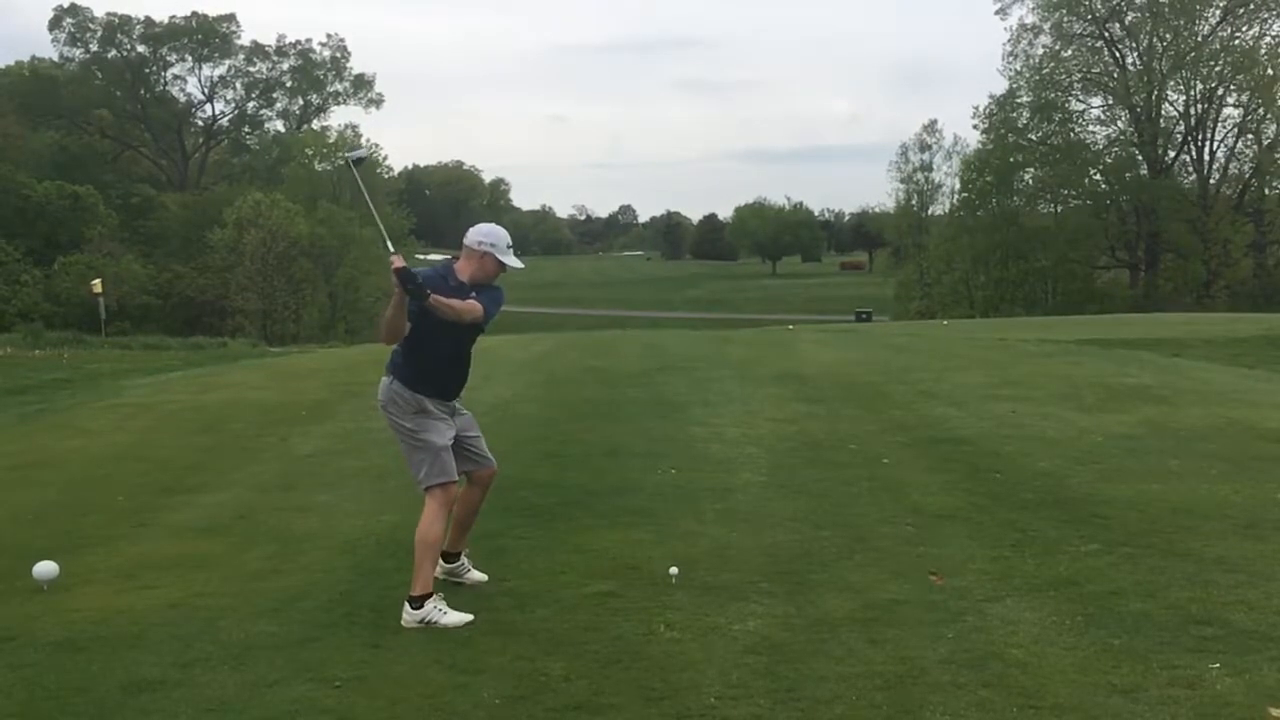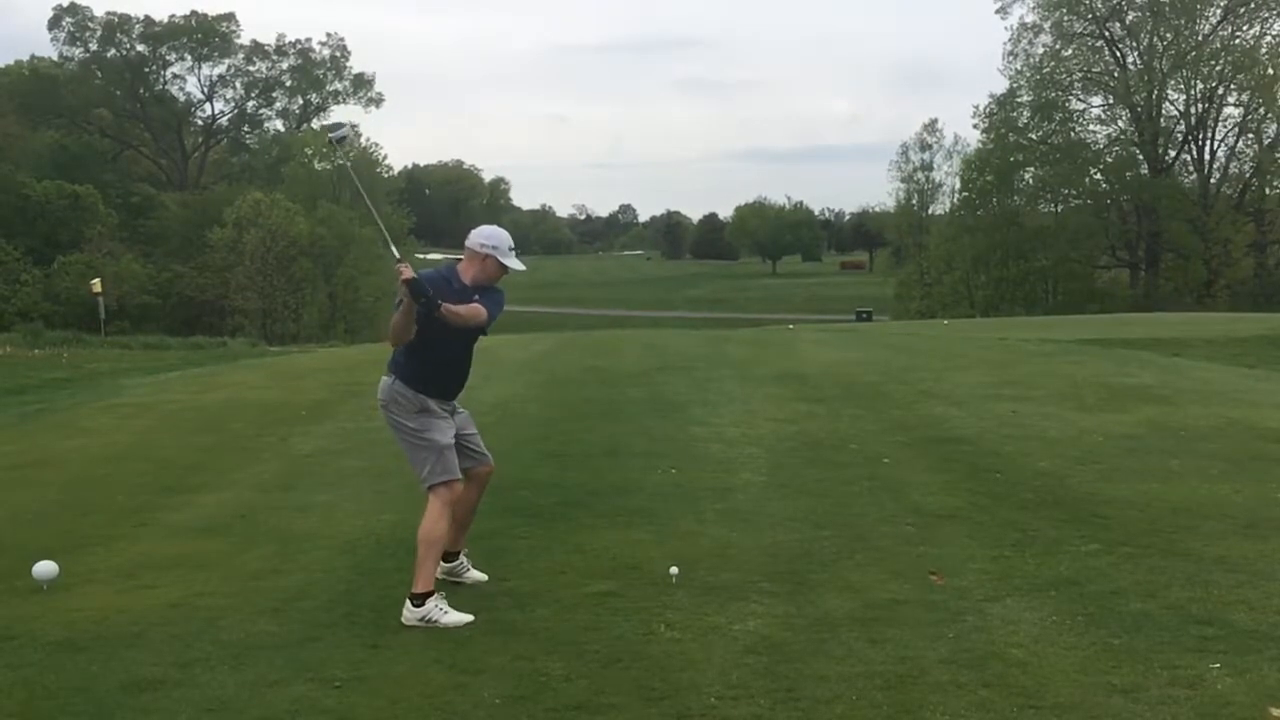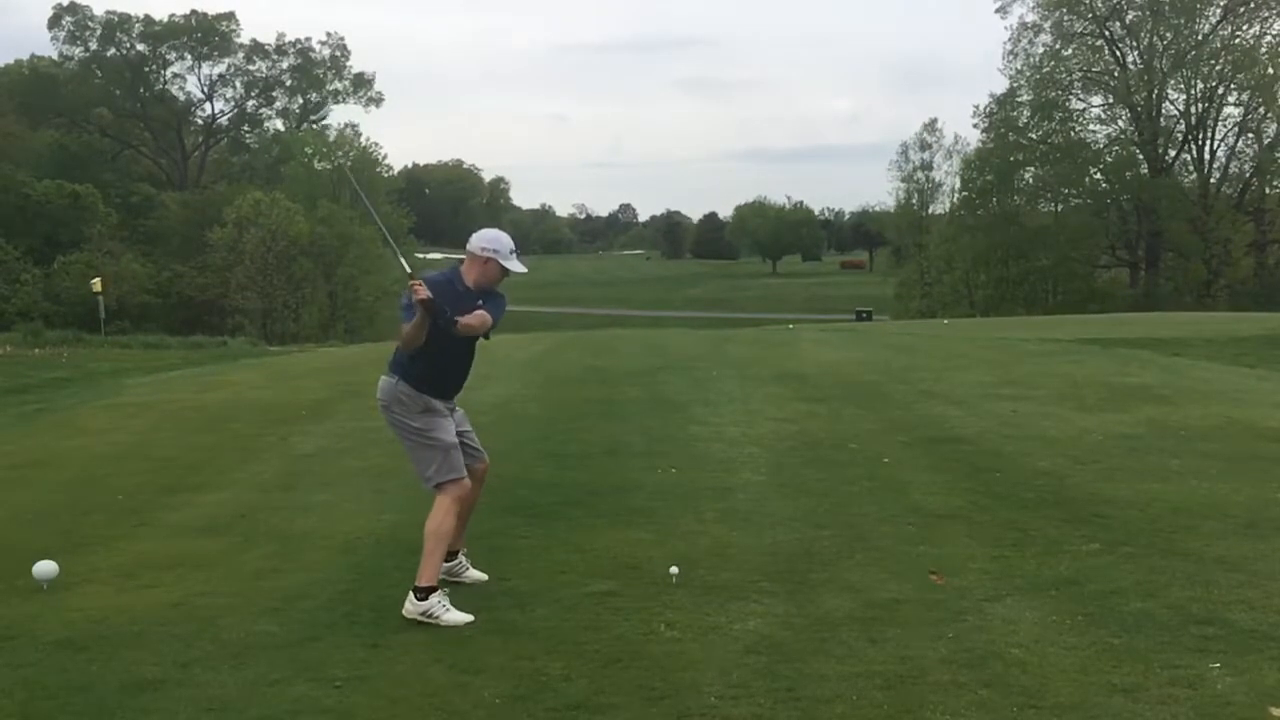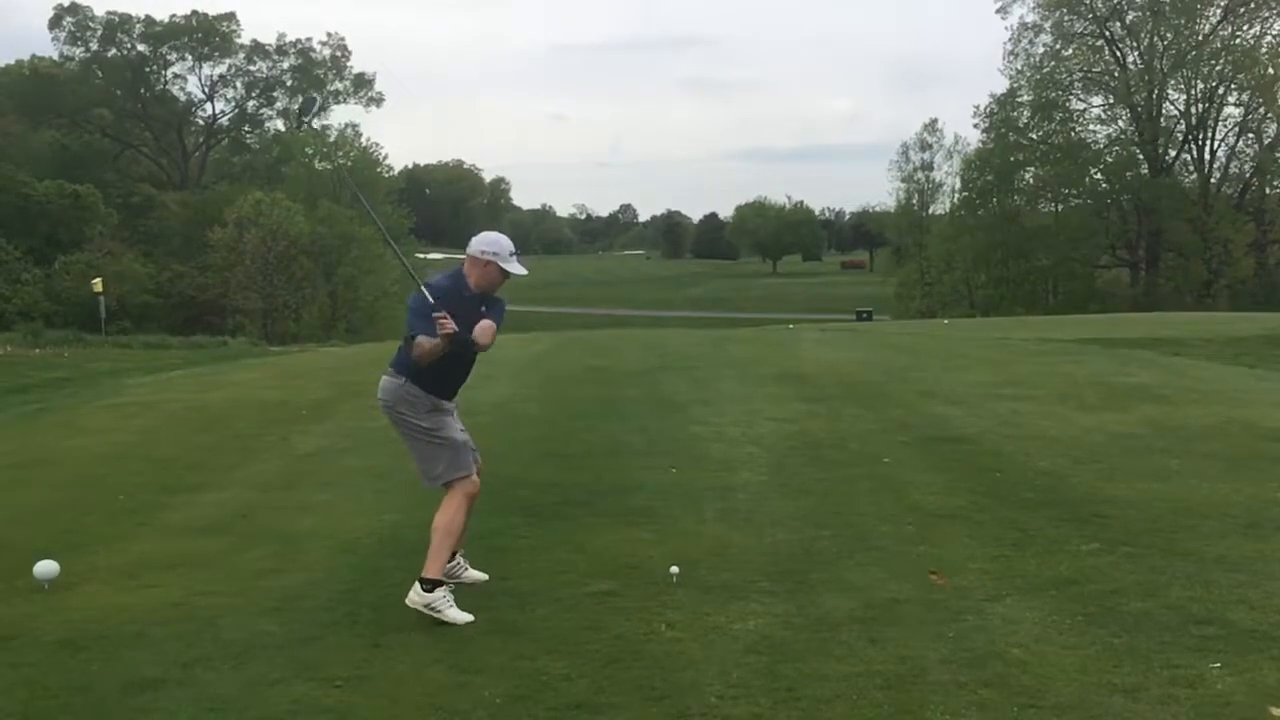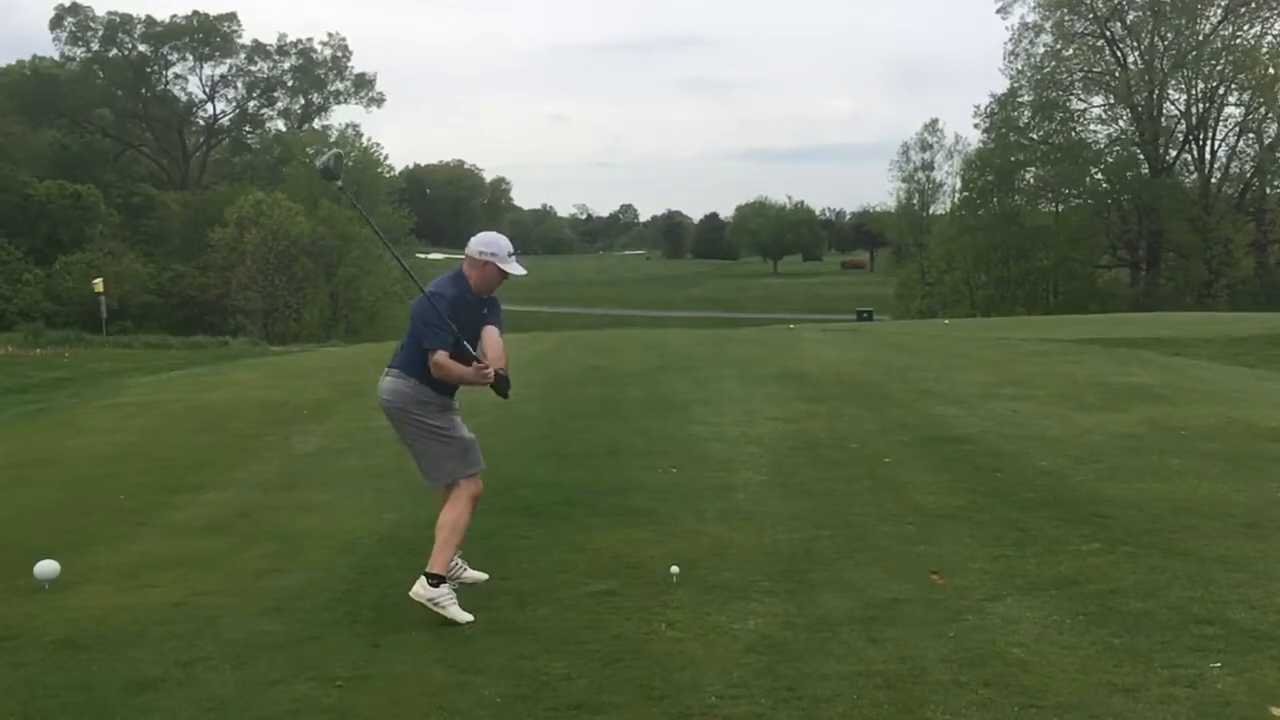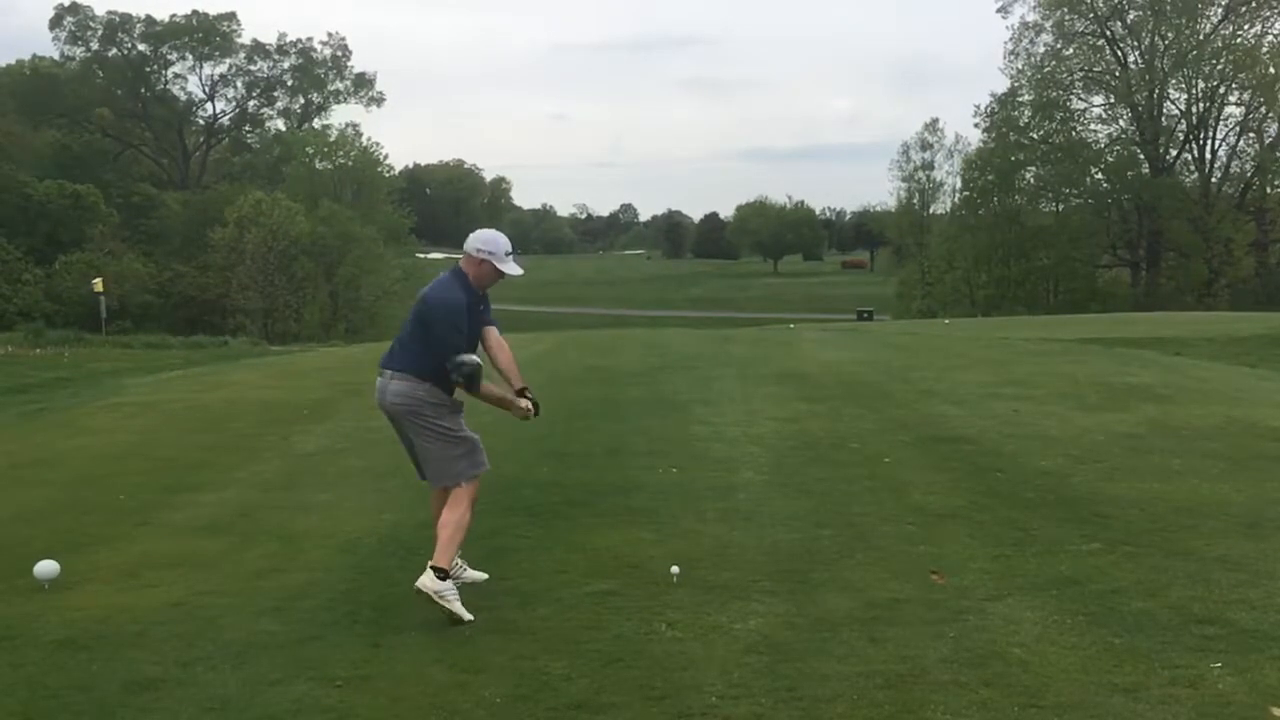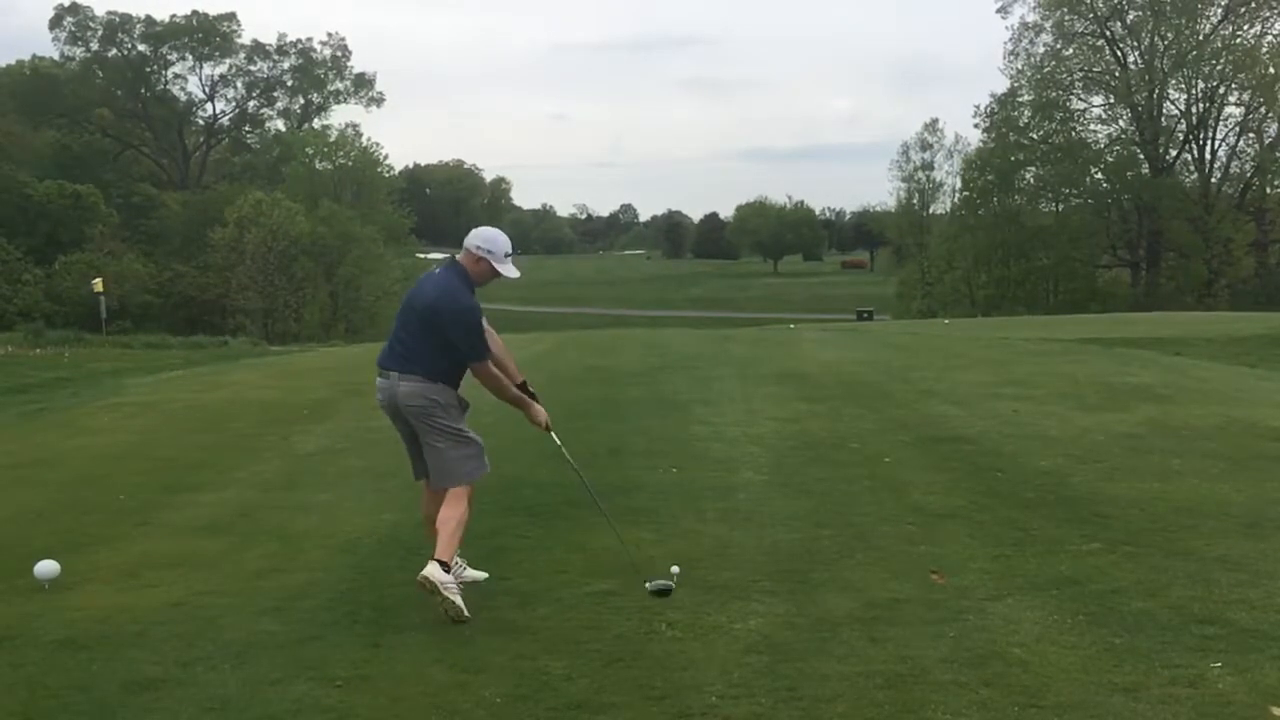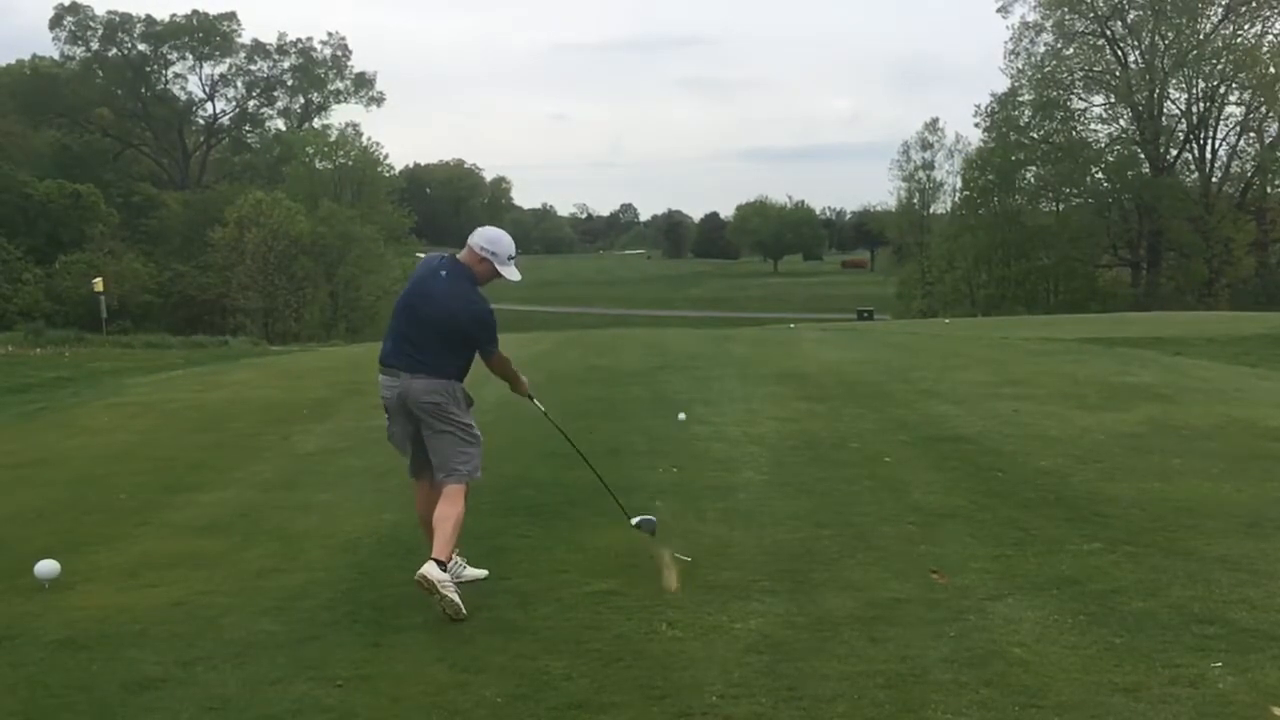
dt=0.3s
person 1, frame 1
left shoulder: (489, 293)
right shoulder: (425, 279)
left elbow: (466, 313)
right elbow: (390, 336)
left wrist: (426, 297)
right wrist: (401, 291)
left hip: (445, 399)
right hip: (409, 398)
left knee: (483, 472)
right knee: (443, 491)
left ankle: (451, 558)
right ankle: (420, 603)
person 1, frame 2
left shoulder: (491, 295)
right shoulder: (428, 282)
left elbow: (472, 317)
right elbow: (398, 339)
left wrist: (436, 306)
right wrist: (410, 300)
left hip: (443, 398)
right hip: (409, 397)
left knee: (480, 470)
right knee: (447, 489)
left ankle: (450, 558)
right ankle: (421, 601)
person 1, frame 3
left shoulder: (492, 298)
right shoulder: (430, 287)
left elbow: (478, 325)
right elbow: (407, 344)
left wrist: (448, 320)
right wrist: (422, 317)
left hip: (439, 397)
right hip: (409, 396)
left knee: (476, 467)
right knee: (455, 487)
left ankle: (450, 558)
right ankle: (424, 595)
person 1, frame 4
left shoulder: (492, 303)
right shoulder: (434, 293)
left elbow: (485, 335)
right elbow: (419, 353)
left wrist: (466, 341)
right wrist: (443, 342)
left hip: (434, 397)
right hip: (411, 395)
left knee: (469, 468)
right knee: (464, 484)
left ankle: (448, 560)
right ankle: (429, 588)
person 1, frame 5
left shoulder: (487, 302)
right shoulder: (441, 297)
left elbow: (492, 339)
right elbow: (439, 365)
left wrist: (495, 371)
right wrist: (477, 378)
left hip: (410, 392)
right hip: (416, 394)
left knee: (452, 475)
right knee: (468, 484)
left ankle: (447, 560)
right ankle: (433, 582)
person 1, frame 6
left shoulder: (473, 295)
right shoulder: (448, 300)
left elbow: (494, 341)
right elbow: (462, 376)
left wrist: (520, 389)
right wrist: (511, 403)
left hip: (396, 389)
right hip: (421, 394)
left knee: (445, 476)
right knee: (464, 484)
left ankle: (446, 561)
right ankle: (438, 574)
person 1, frame 7
left shoulder: (442, 276)
right shoulder: (458, 303)
left elbow: (488, 336)
right elbow: (484, 372)
left wrist: (522, 384)
right wrist: (528, 407)
left hip: (390, 385)
right hip: (426, 392)
left knee: (432, 477)
right knee: (458, 485)
left ankle: (446, 559)
right ankle: (440, 567)
person 1, frame 8
left shoulder: (429, 266)
right shoulder: (474, 306)
right elbow: (494, 360)
right wrist: (517, 381)
left hip: (392, 382)
right hip: (436, 390)
left knee: (425, 476)
right knee: (454, 481)
left ankle: (443, 559)
right ankle: (439, 565)
